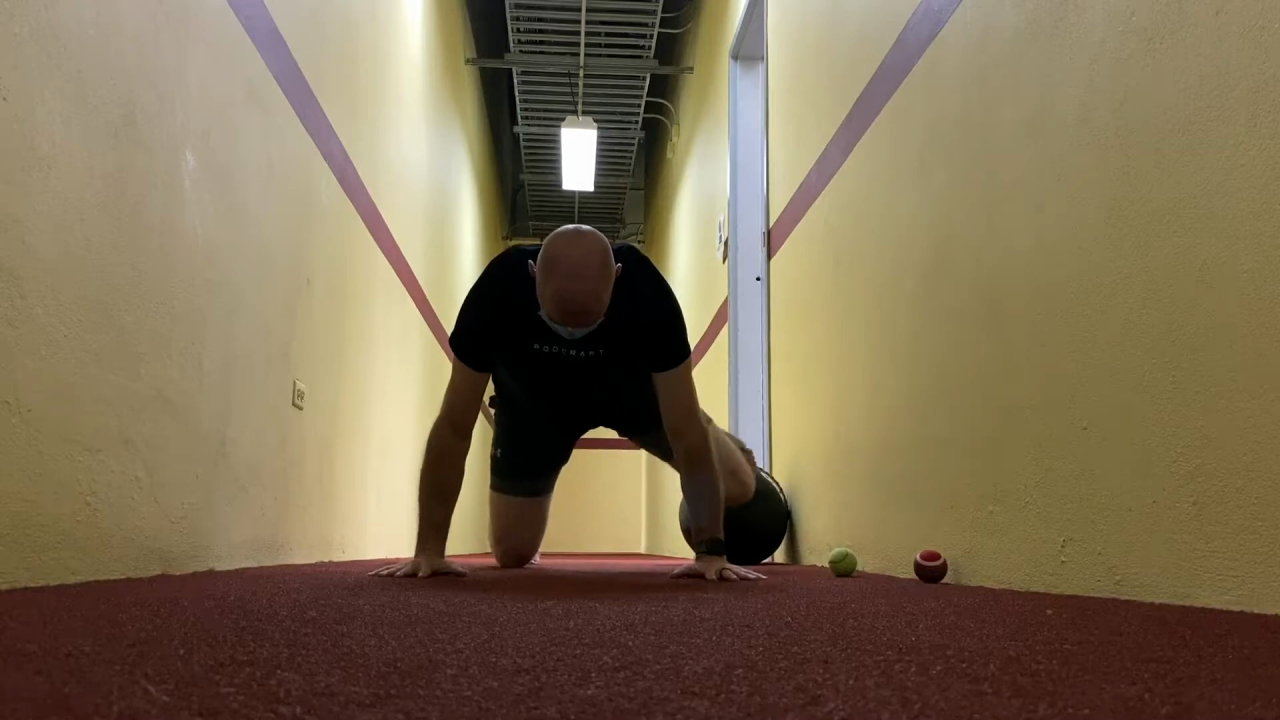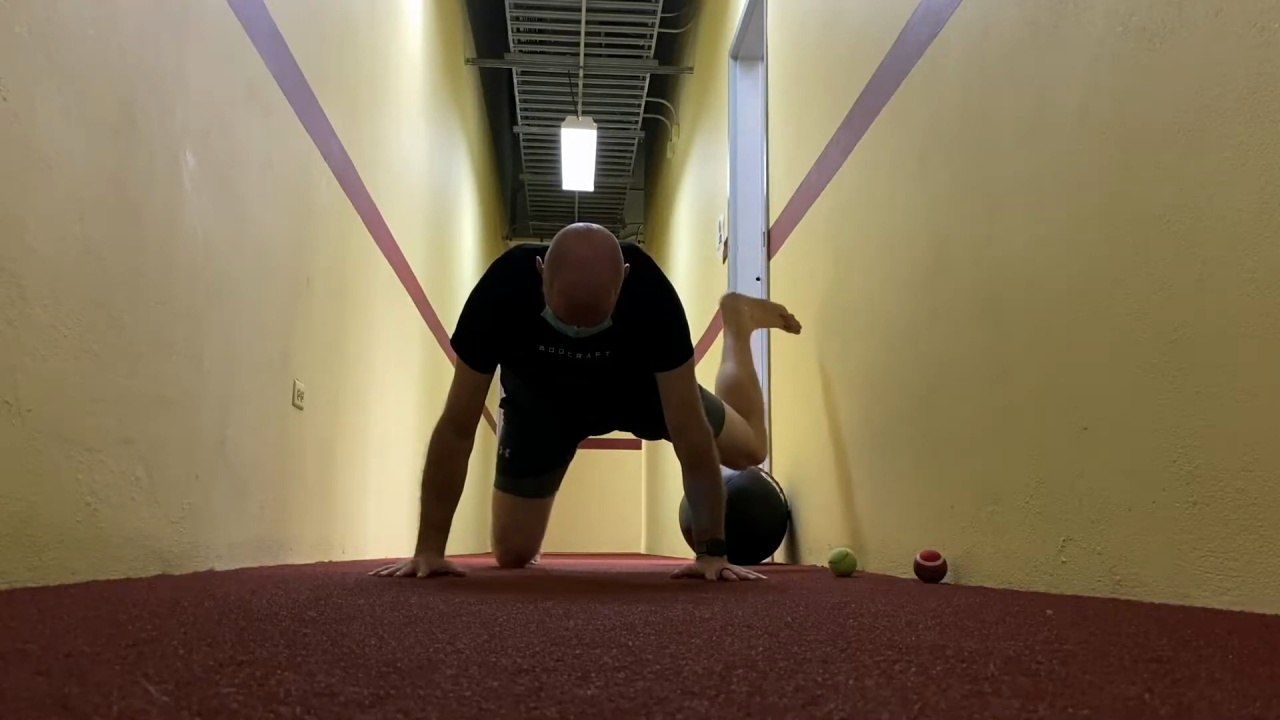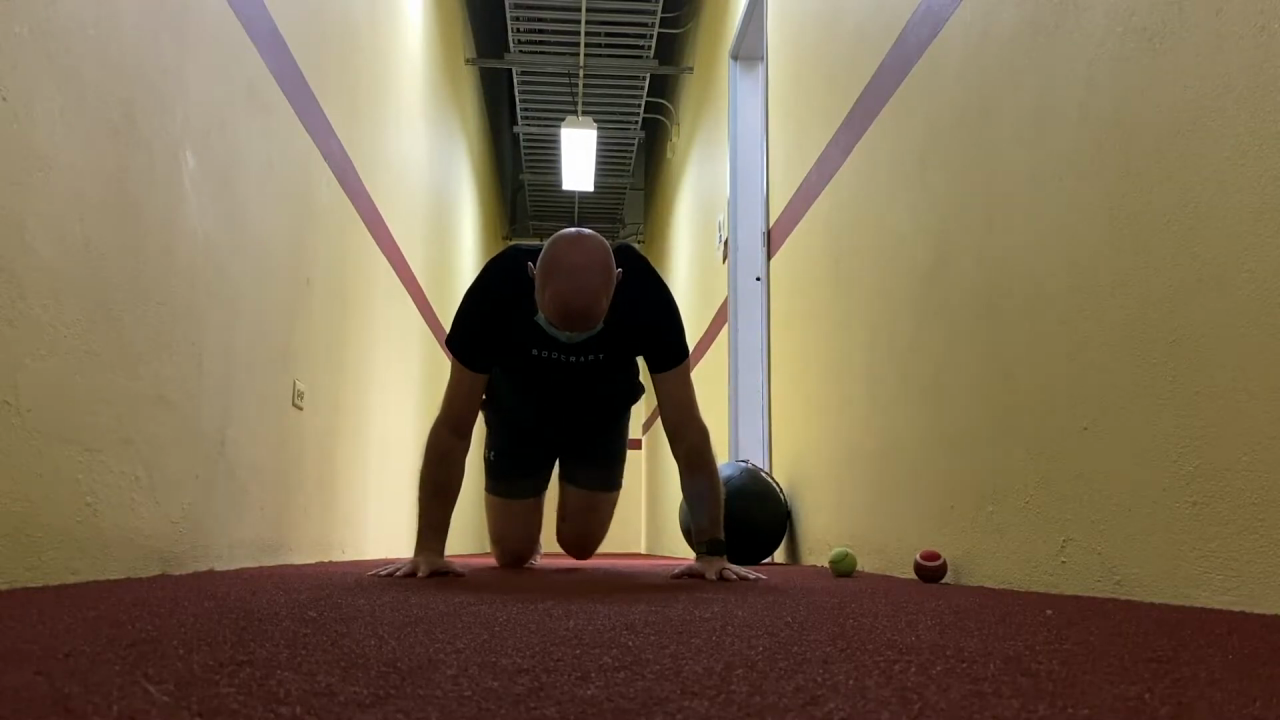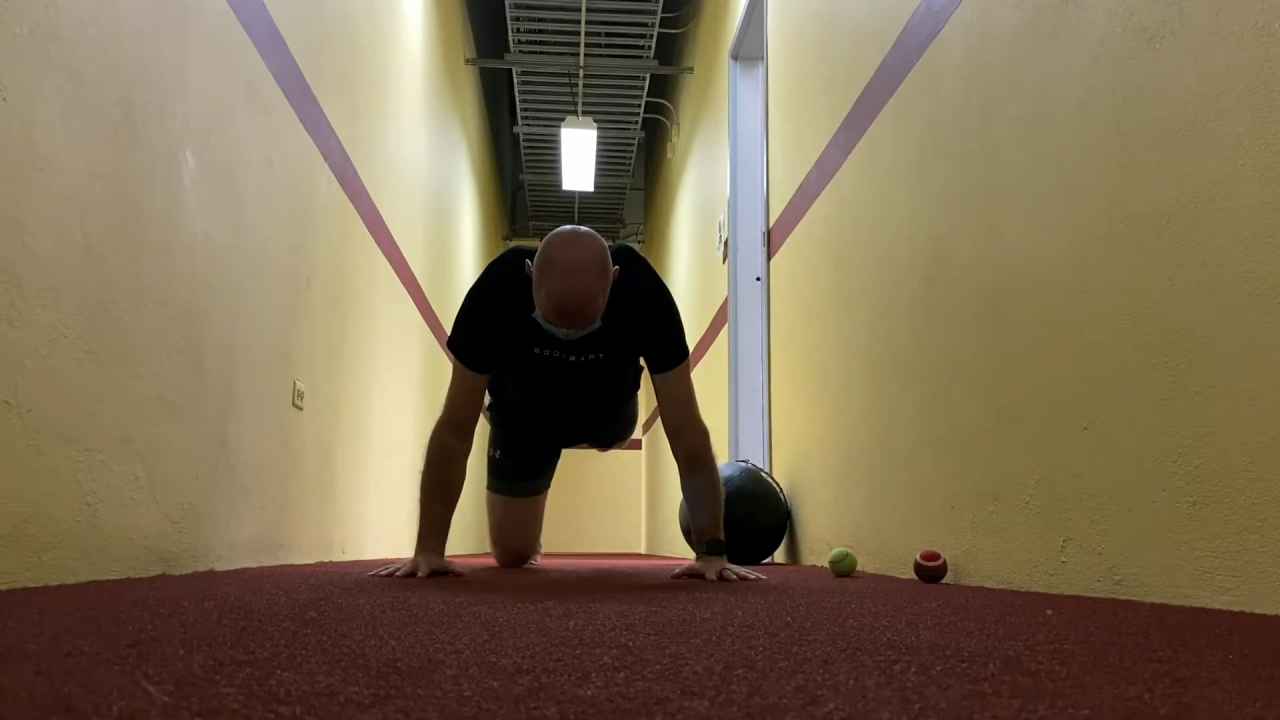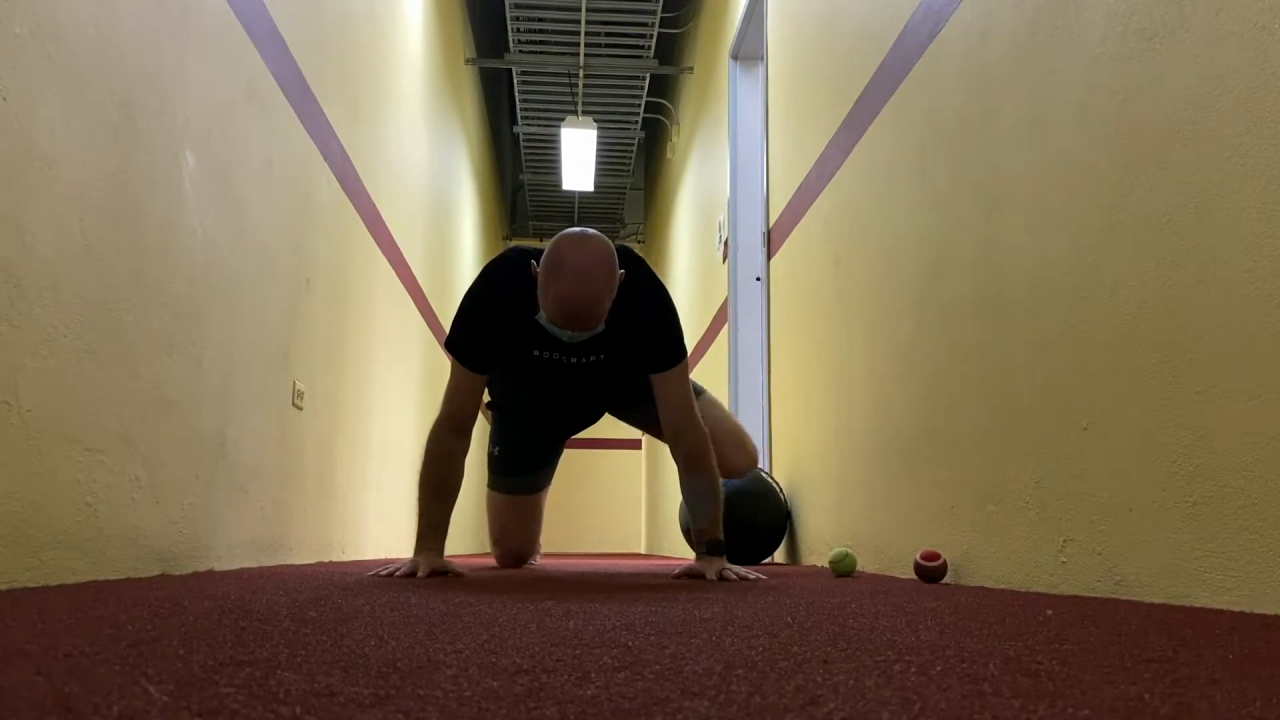
dt=1s
person 1, frame 1
left shoulder: (646, 289)
right shoulder: (500, 287)
left elbow: (686, 425)
right elbow: (454, 426)
left wrist: (712, 551)
right wrist: (429, 549)
left hip: (627, 387)
right hip: (533, 401)
left knee: (740, 489)
right knee: (513, 553)
person 1, frame 2
left shoulder: (650, 290)
right shoulder: (503, 288)
left elbow: (690, 430)
right elbow: (457, 428)
left wrist: (711, 551)
right wrist: (430, 549)
left hip: (635, 387)
right hip: (541, 403)
left knee: (749, 449)
right knee: (512, 554)
left ankle: (737, 318)
person 1, frame 3
left shoulder: (644, 292)
right shoulder: (497, 287)
left elbow: (685, 429)
right elbow: (454, 428)
left wrist: (711, 550)
right wrist: (428, 549)
left hip: (602, 409)
right hip: (519, 410)
left knee: (578, 545)
right knee: (512, 555)
person 1, frame 4
left shoulder: (643, 291)
right shoulder: (496, 289)
left elbow: (685, 428)
right elbow: (456, 428)
left wrist: (711, 550)
right wrist: (429, 549)
left hip: (607, 403)
right hip: (525, 412)
right knee: (512, 555)
person 1, frame 5
left shoulder: (643, 292)
right shoulder: (498, 288)
left elbow: (685, 428)
right elbow: (453, 428)
left wrist: (711, 550)
right wrist: (428, 549)
left hip: (623, 374)
right hip: (527, 399)
left knee: (739, 459)
right knee: (512, 554)
